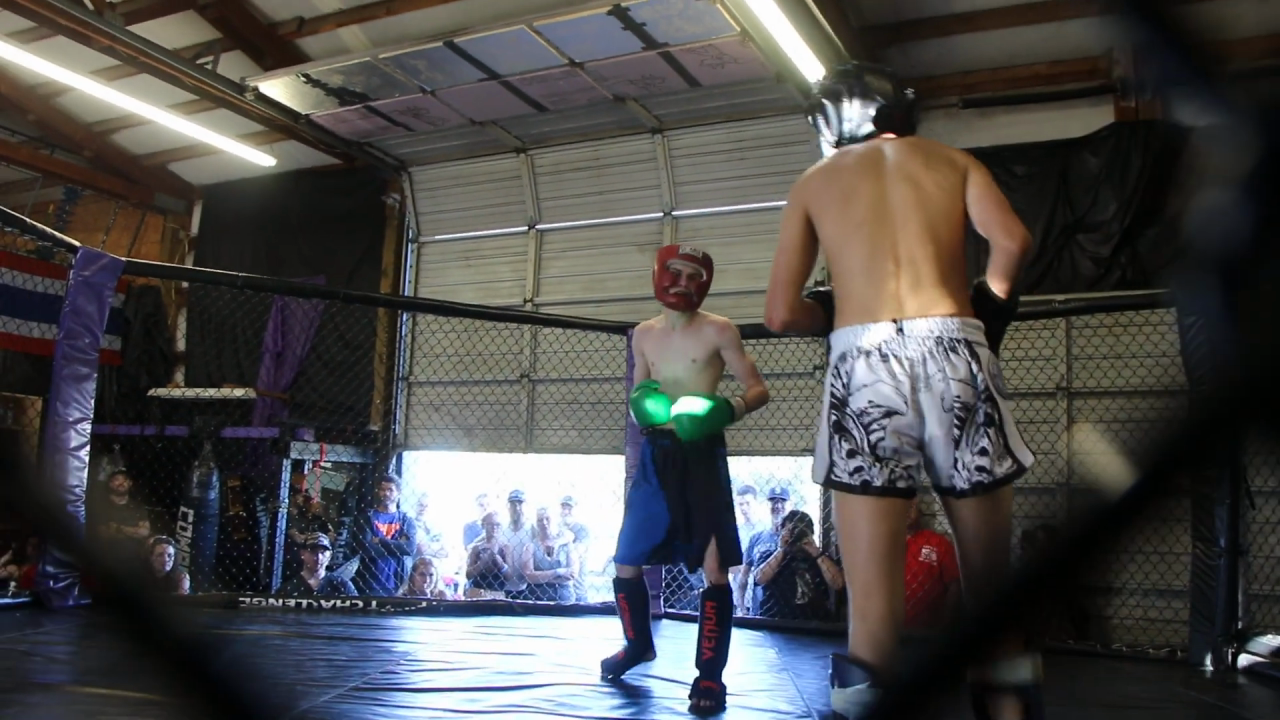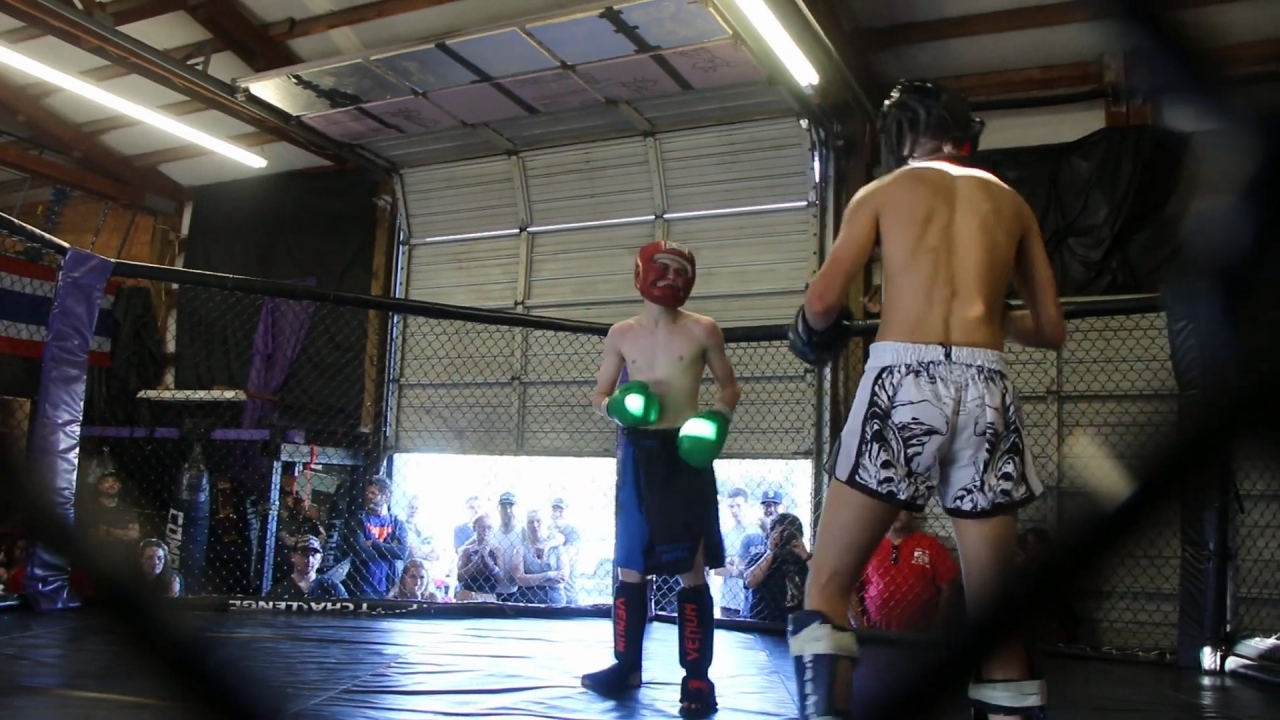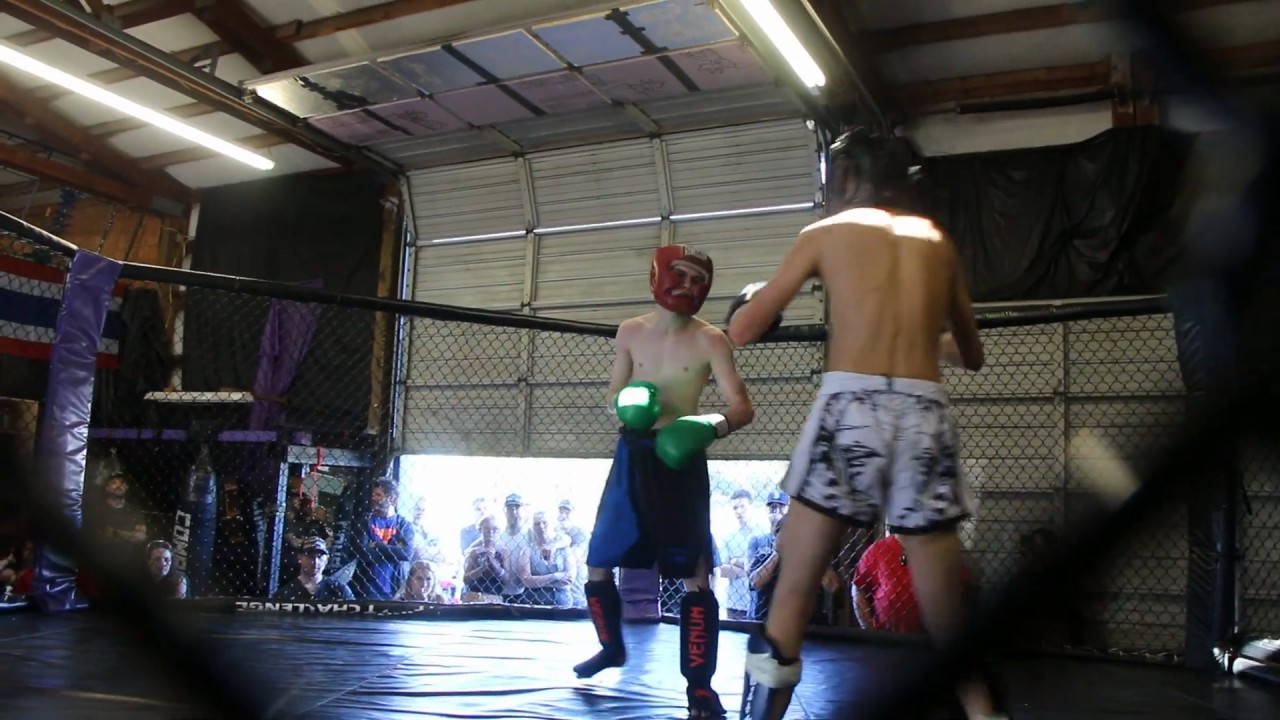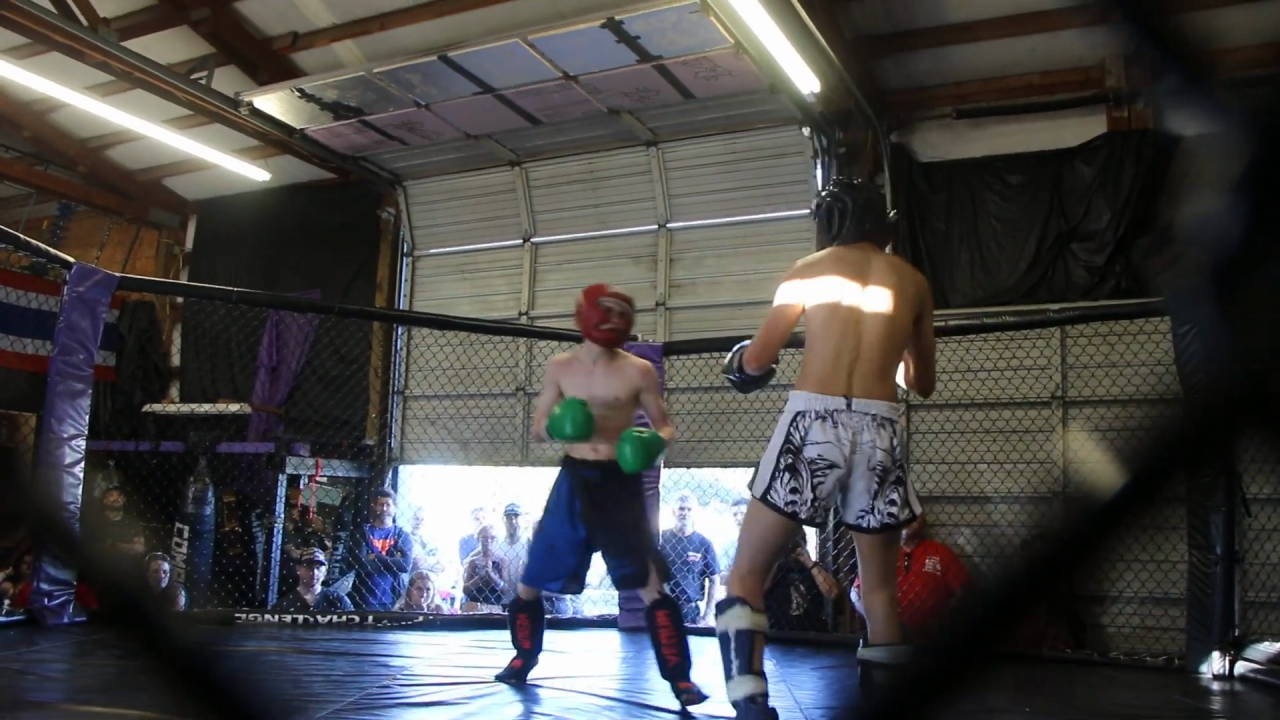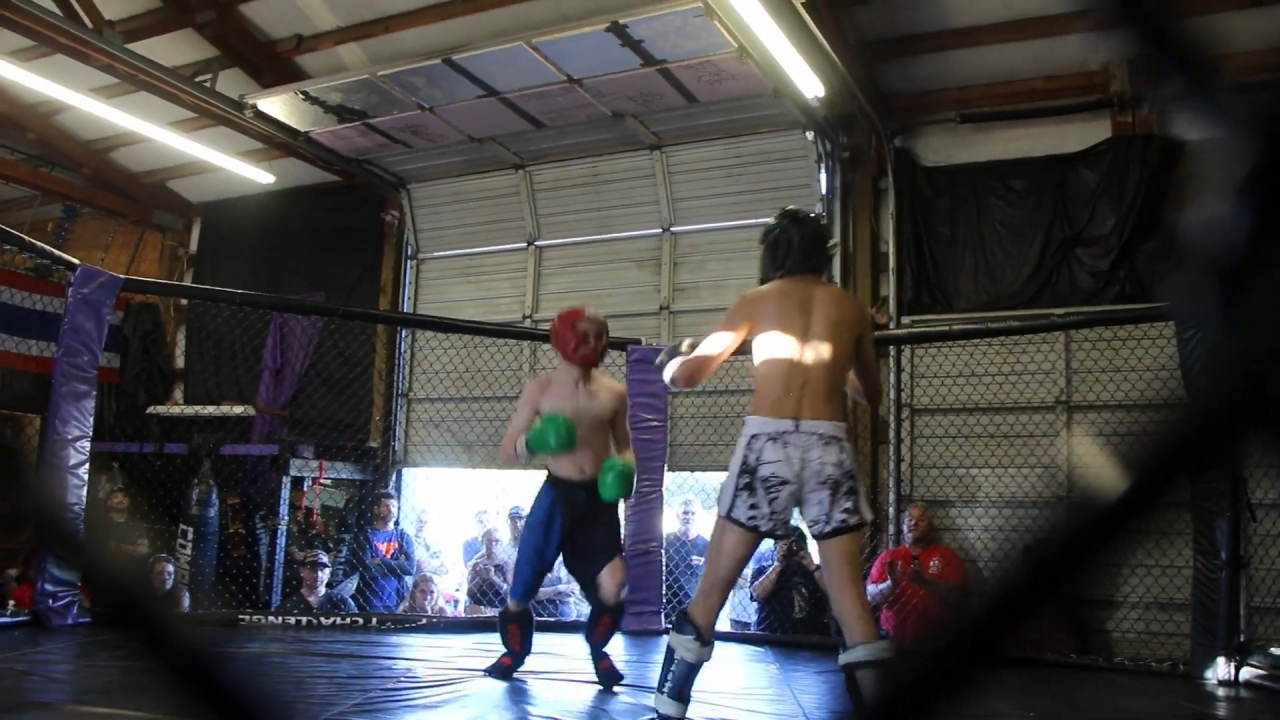
dt=0.4s
person 1, frame 1
left shoulder: (814, 183)
right shoulder: (953, 161)
left elbow: (782, 313)
right elbow: (1010, 241)
right wrist: (986, 307)
left hip: (864, 368)
right hip: (953, 357)
left knee: (871, 611)
right knee: (991, 586)
person 1, frame 2
left shoulder: (882, 194)
right shoulder: (1009, 200)
left elbow: (820, 300)
right elbow: (1050, 329)
left wrist: (818, 327)
left hip: (903, 382)
right hip: (986, 387)
left knee: (828, 582)
right knee: (996, 611)
person 1, frame 3
left shoulder: (826, 233)
right shoulder: (937, 242)
left elbow: (741, 331)
right elbow: (971, 354)
left wrist: (755, 302)
left hip: (849, 409)
right hip: (925, 414)
left knee: (792, 595)
right knee: (946, 605)
person 1, frame 4
left shoulder: (812, 268)
right shoulder: (914, 282)
left elbow: (760, 354)
right elbow: (924, 384)
left wrist: (746, 362)
left hip: (813, 422)
right hip: (880, 430)
left knee: (745, 577)
right knee: (880, 592)
person 1, frame 5
left shoulder: (755, 301)
right shoulder: (852, 308)
left elbow: (689, 374)
right elbow: (871, 394)
left wrist: (674, 360)
left hip: (767, 446)
right hip: (829, 450)
left knee: (711, 591)
right knee: (850, 601)
person 2, frame 1
left shoulder: (718, 331)
right shoulder: (644, 334)
left elbow: (758, 389)
left wrist: (727, 408)
right wrist: (638, 405)
left hip: (702, 453)
right hip: (655, 453)
left knee: (713, 568)
right knee: (627, 564)
left ankle: (709, 675)
right ankle: (639, 644)
person 2, frame 2
left shoulder: (704, 330)
right shoulder: (621, 334)
left elbow: (729, 386)
right elbow: (599, 399)
left wrist: (719, 418)
right wrist: (617, 407)
left hip: (686, 454)
right hip: (638, 453)
left knee: (690, 568)
right knee: (630, 567)
left ankle: (696, 676)
right ankle: (627, 665)
person 2, frame 3
left shoulder: (710, 341)
right shoulder: (631, 332)
left elbow: (740, 408)
right elbow: (613, 394)
left wrist: (708, 426)
right wrist: (625, 403)
left hip: (682, 460)
right hip: (633, 454)
left knee: (696, 574)
right knee: (599, 565)
right ankle: (611, 647)
person 2, frame 4
left shoulder: (639, 372)
right shoulder: (559, 367)
left elbow: (664, 423)
right elbow: (537, 431)
left wrist: (656, 439)
right wrist: (554, 427)
left hip: (620, 483)
right hip: (573, 481)
left knee: (649, 583)
right knee: (531, 583)
left ankle: (678, 677)
right ankle: (526, 656)
person 2, frame 5
left shoulder: (614, 393)
right shoulder: (538, 390)
left elbow: (624, 444)
right elbow: (508, 451)
left wrist: (624, 467)
right wrist: (534, 444)
left hip: (599, 499)
right hip: (556, 496)
left knee: (610, 591)
right knee: (521, 591)
left ankle: (598, 648)
right ankle: (515, 653)
